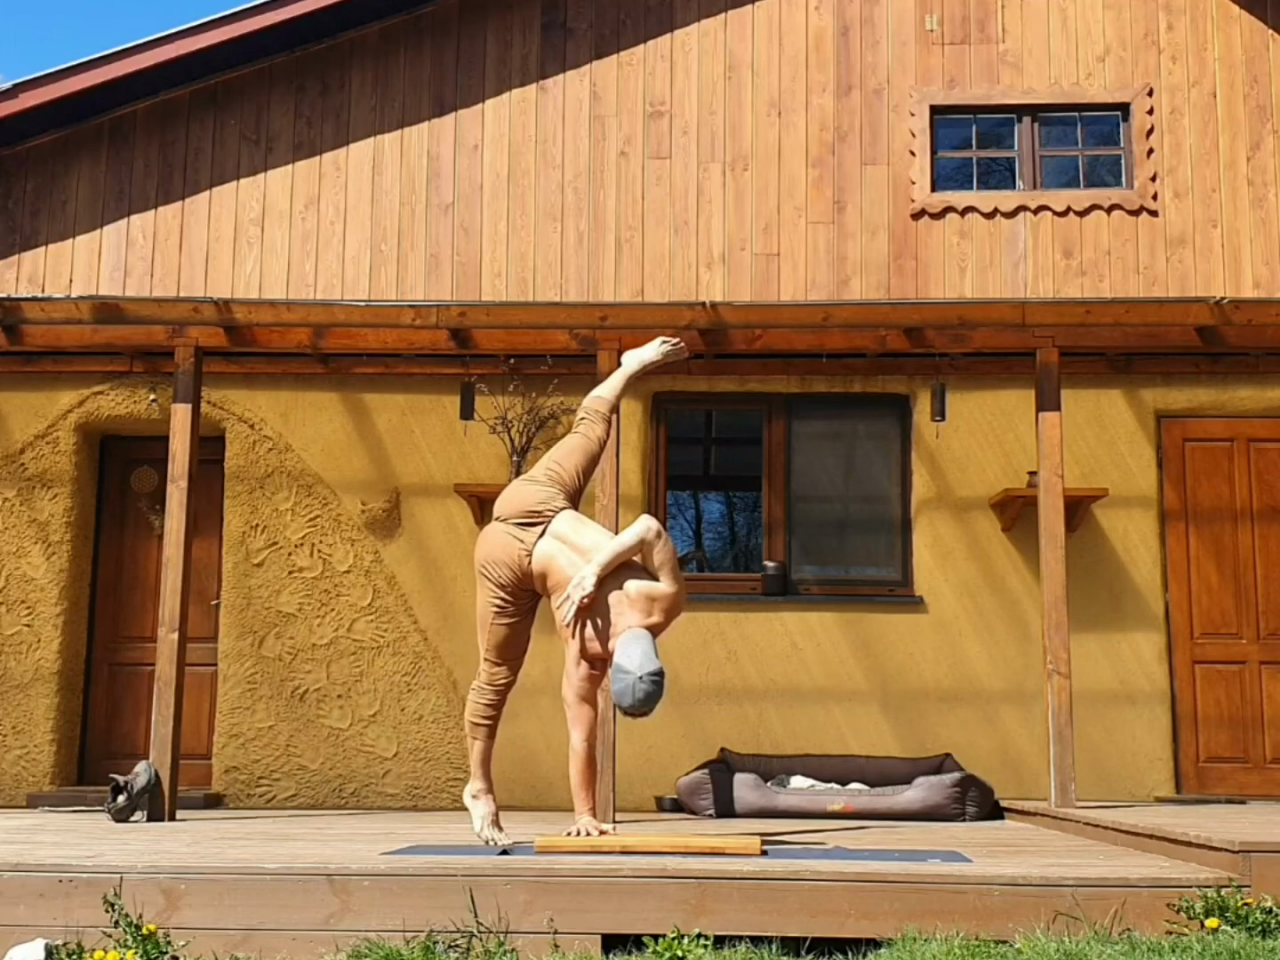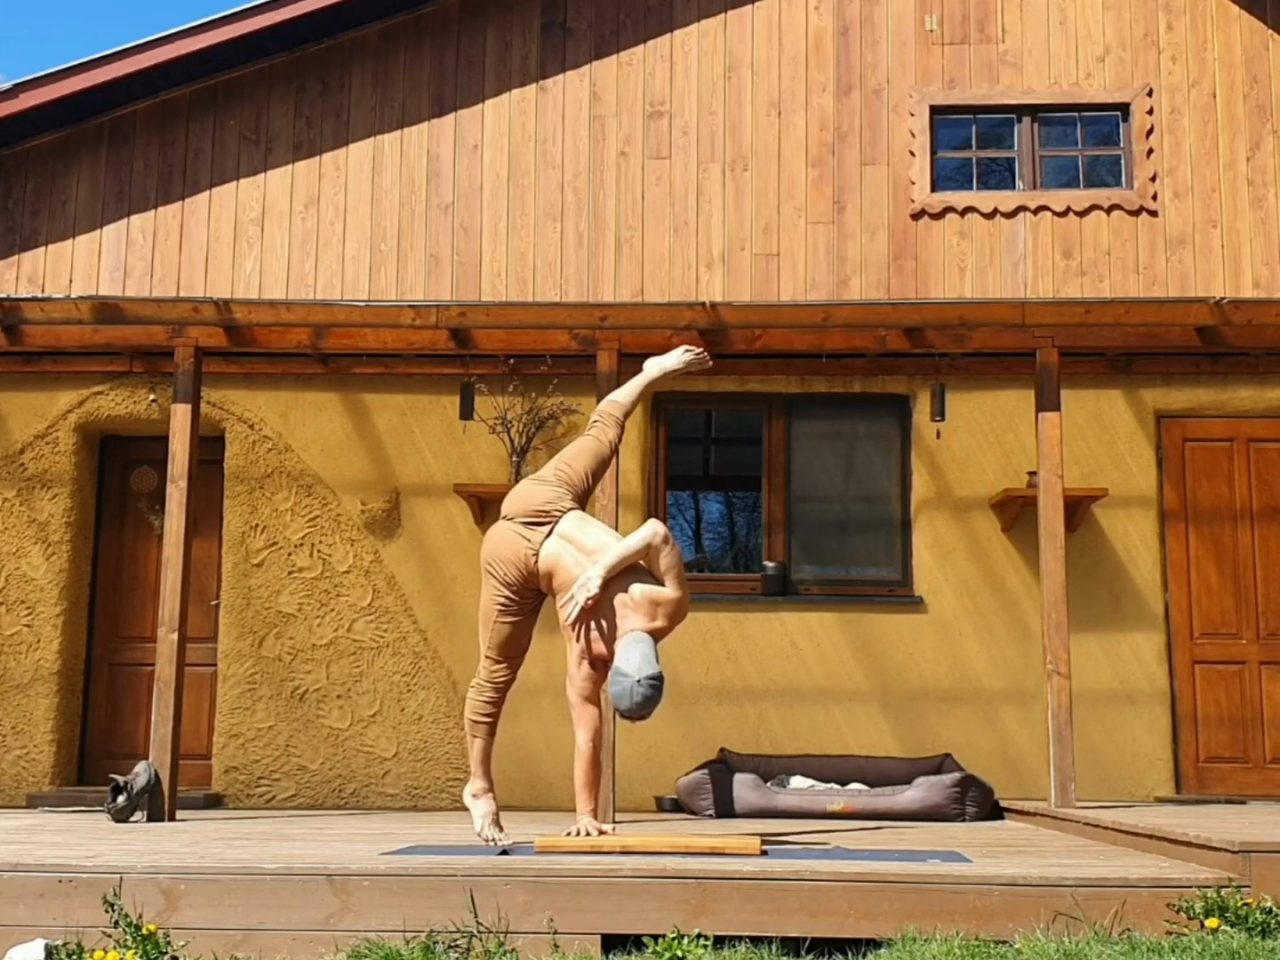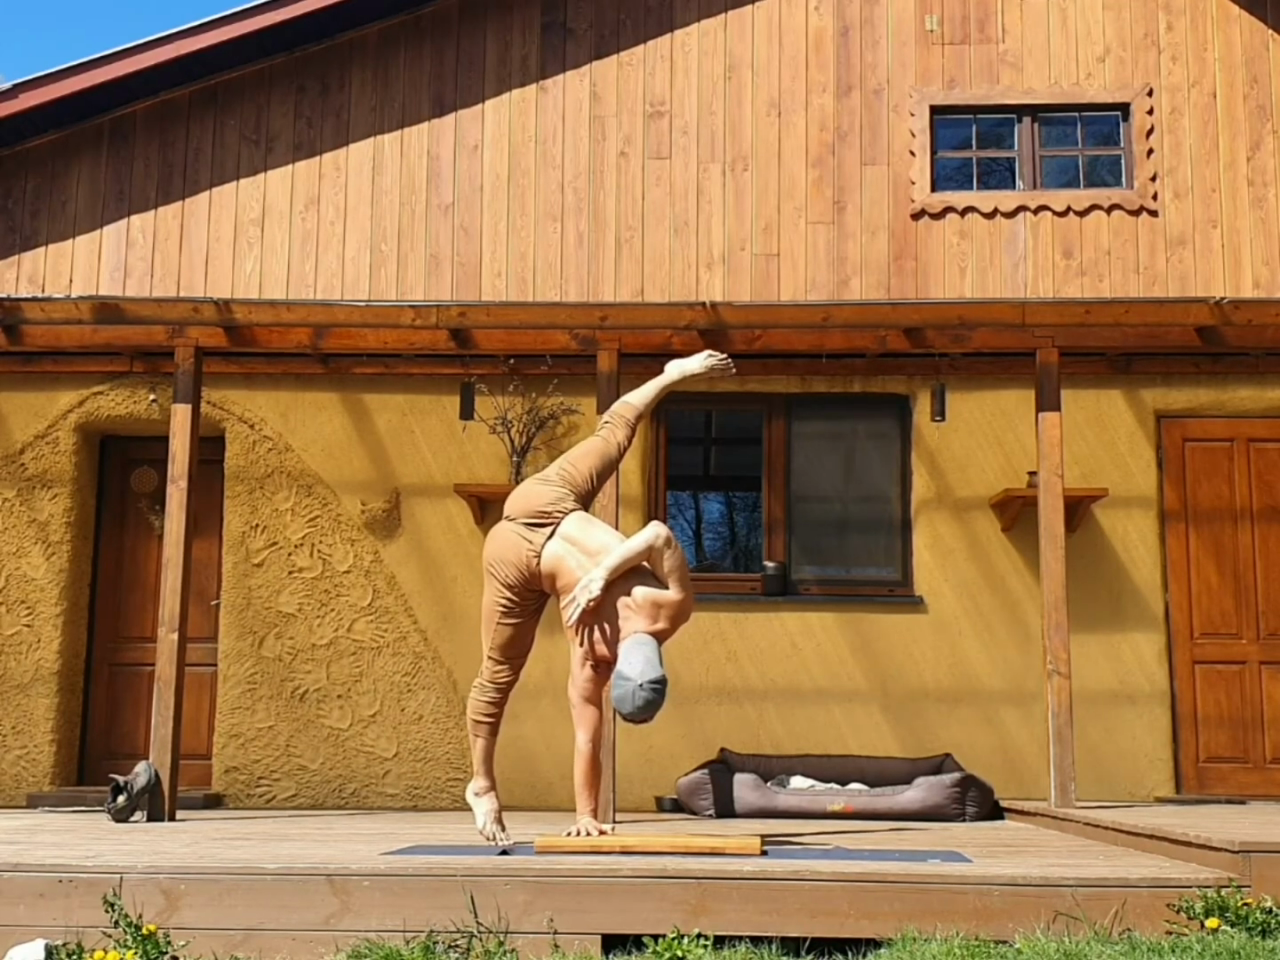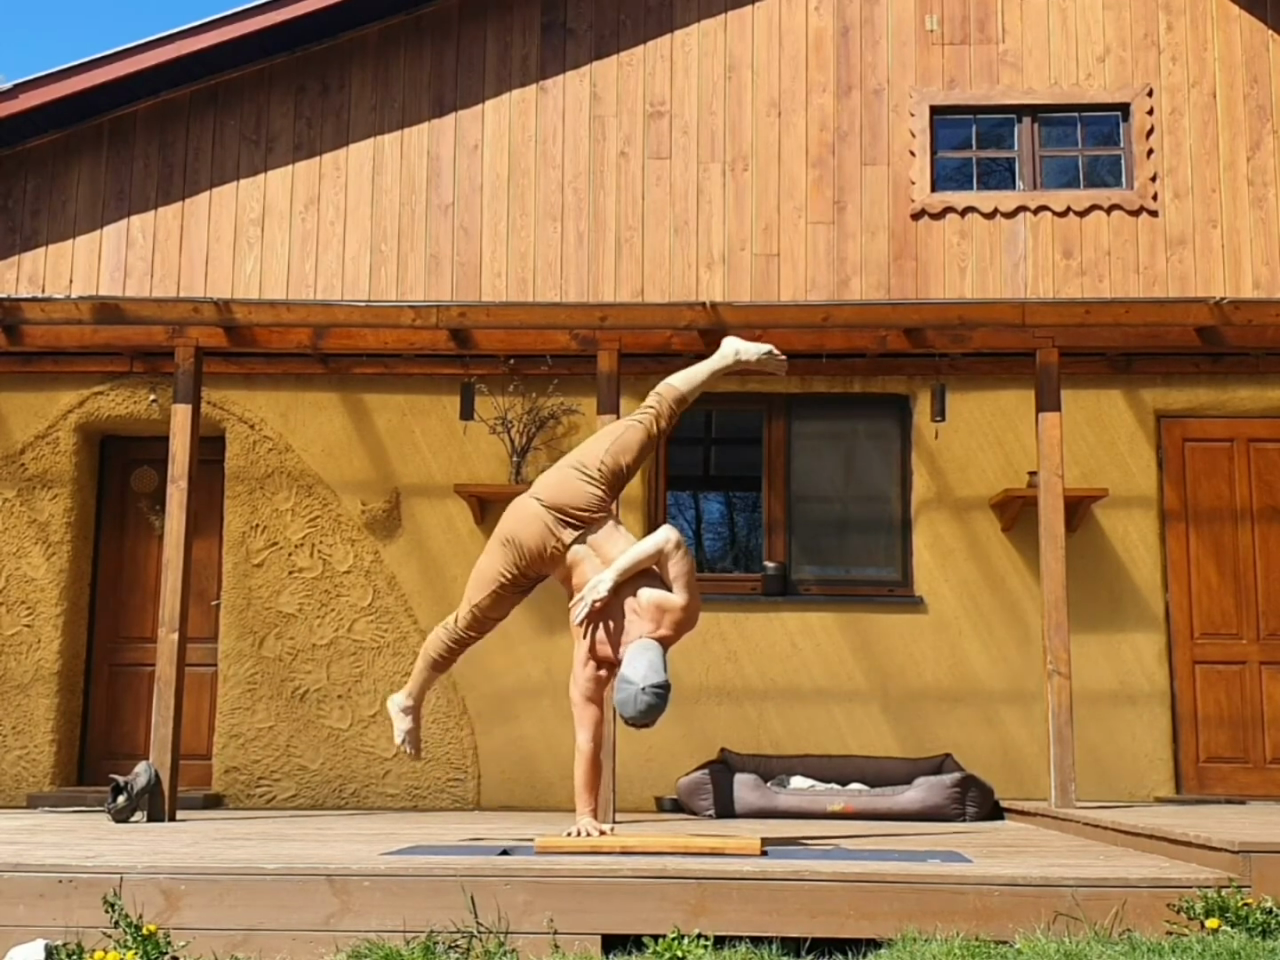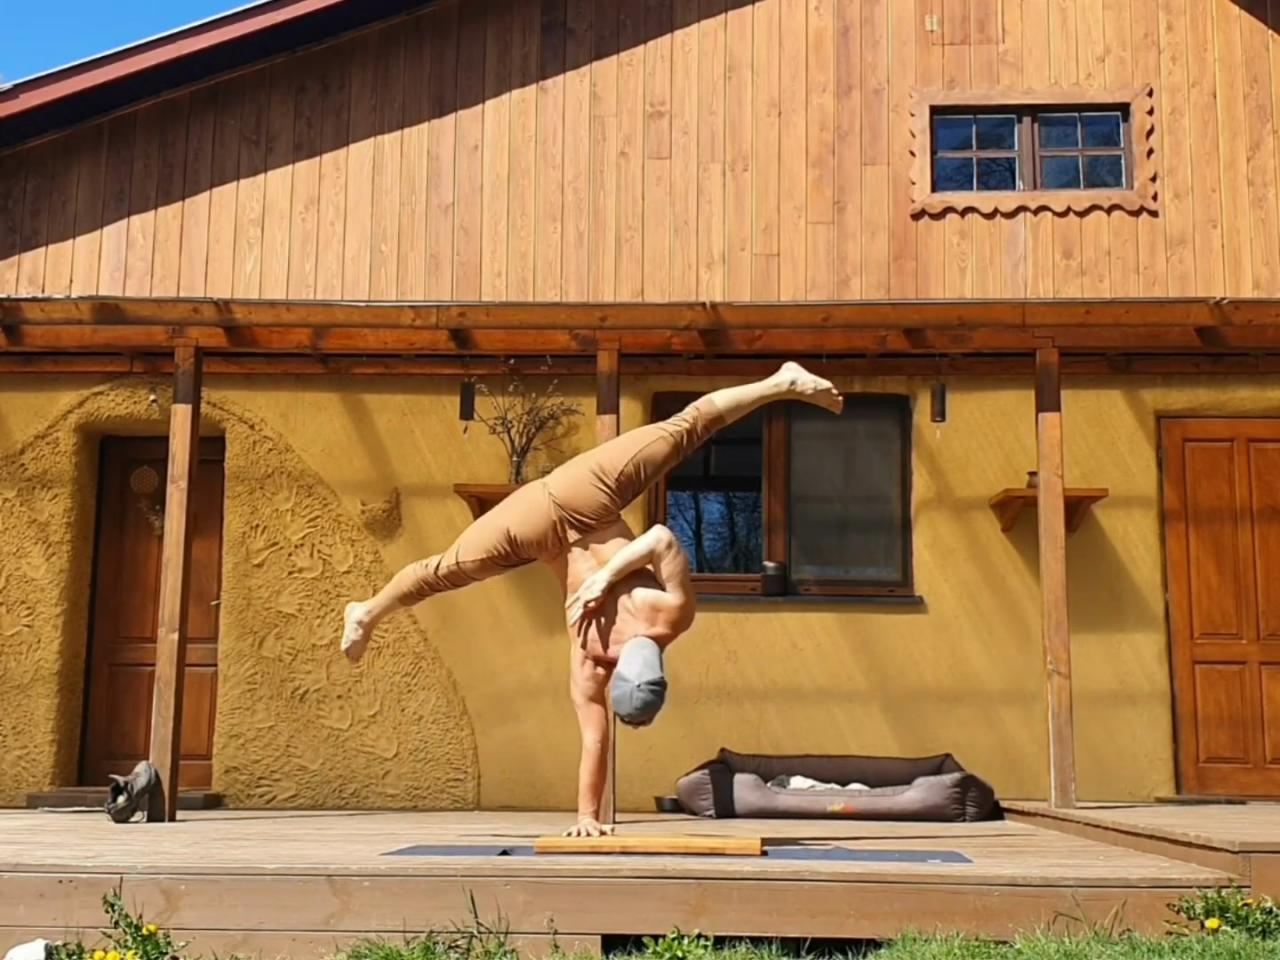
dt=1s
person 1, frame 1
left shoulder: (667, 602)
right shoulder: (586, 653)
left elbow: (650, 526)
right elbow: (581, 738)
left wrist: (594, 571)
right wrist: (584, 816)
left hip: (545, 506)
right hip: (511, 557)
left knee: (591, 428)
right knee: (496, 677)
left ankle: (636, 363)
right ankle: (479, 788)
person 1, frame 2
left shoulder: (672, 605)
right shoulder: (587, 656)
left elbow: (658, 532)
right elbow: (586, 738)
left wrist: (598, 574)
right wrist: (586, 816)
left hip: (552, 507)
right hip: (516, 556)
left knee: (603, 433)
right knee: (495, 676)
left ankle: (656, 370)
right ankle: (479, 787)
person 1, frame 3
left shoulder: (674, 607)
right shoulder: (593, 653)
left elbow: (660, 533)
right elbow: (586, 740)
left wrist: (602, 576)
right wrist: (586, 816)
left hip: (554, 507)
right hip: (519, 557)
left knee: (612, 434)
right knee: (497, 675)
left ankle: (675, 374)
right ankle: (482, 785)
person 1, frame 4
left shoulder: (679, 615)
right shoulder: (594, 658)
left elbow: (671, 538)
right elbow: (587, 742)
left wrist: (612, 578)
right wrist: (585, 816)
left hip: (581, 504)
right hip: (537, 536)
left knee: (651, 418)
right knee: (466, 626)
left ankle: (727, 357)
right ankle: (409, 699)
person 1, frame 5
left shoulder: (674, 615)
right shoulder: (589, 660)
left elbow: (664, 539)
right elbow: (593, 744)
left wrist: (604, 579)
right wrist: (586, 817)
left hip: (583, 501)
right hip: (541, 525)
left knee: (684, 428)
right knee: (449, 570)
left ankle: (784, 383)
right ankle: (366, 614)
